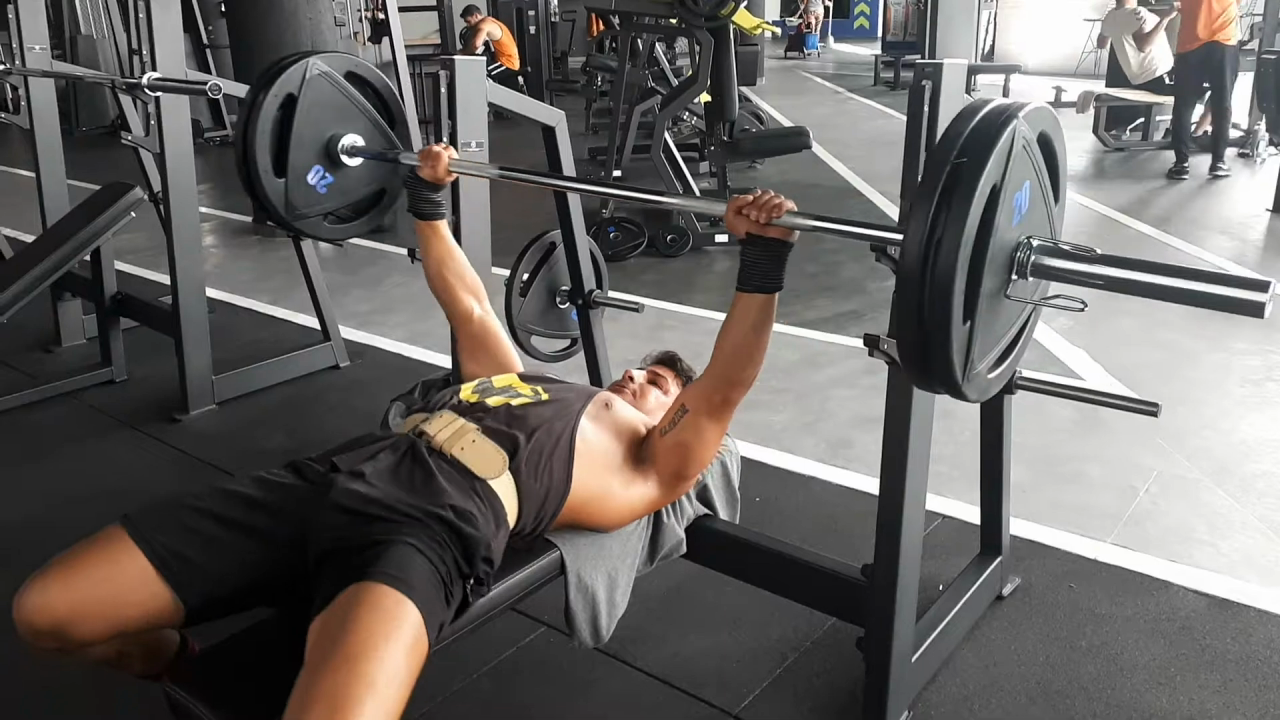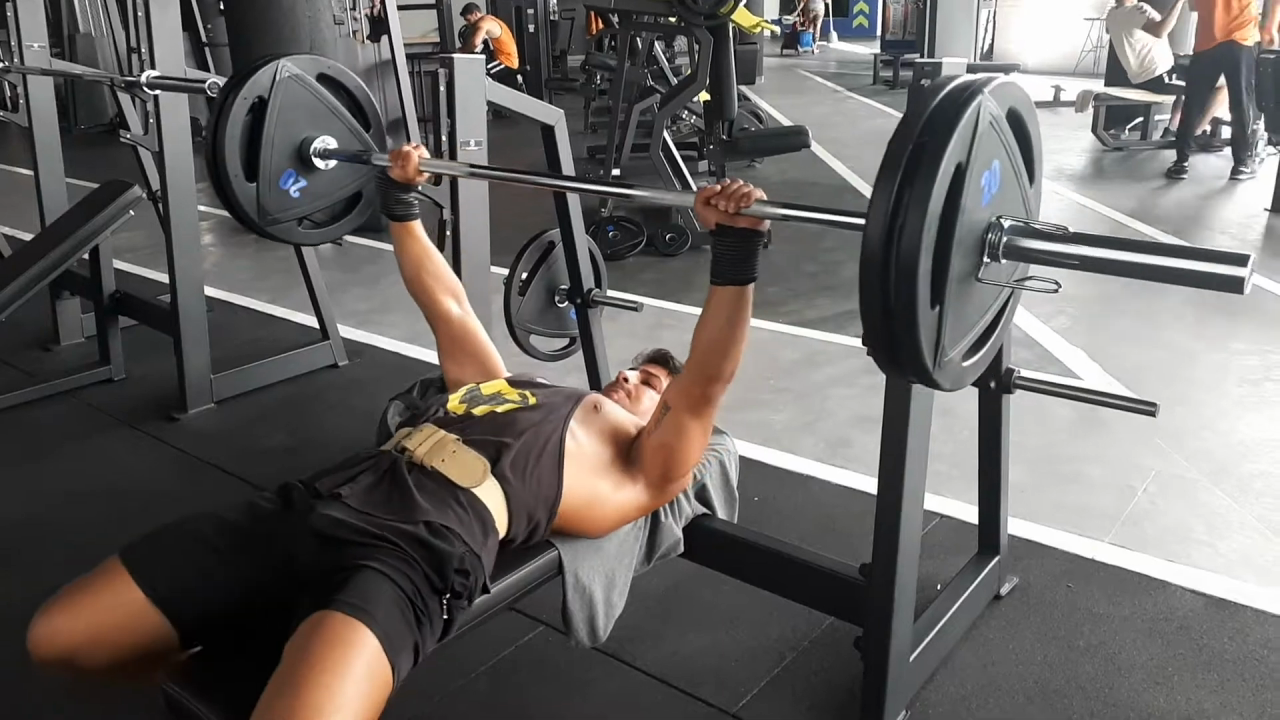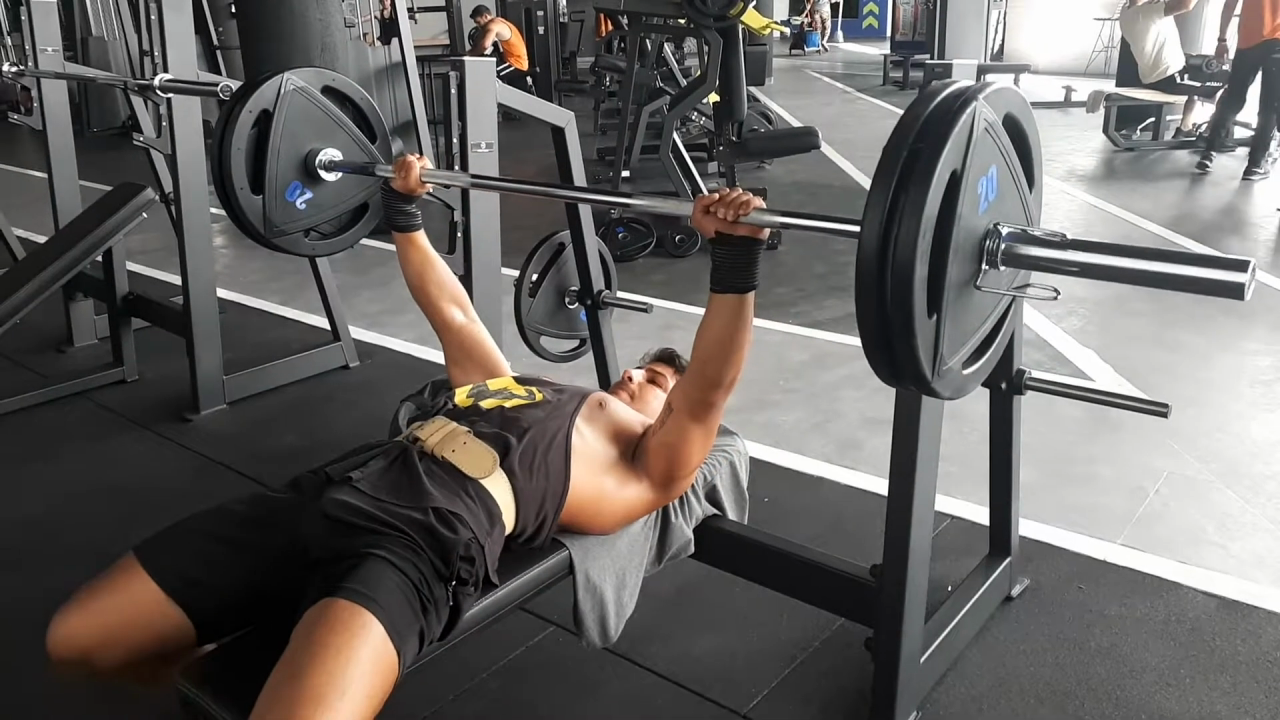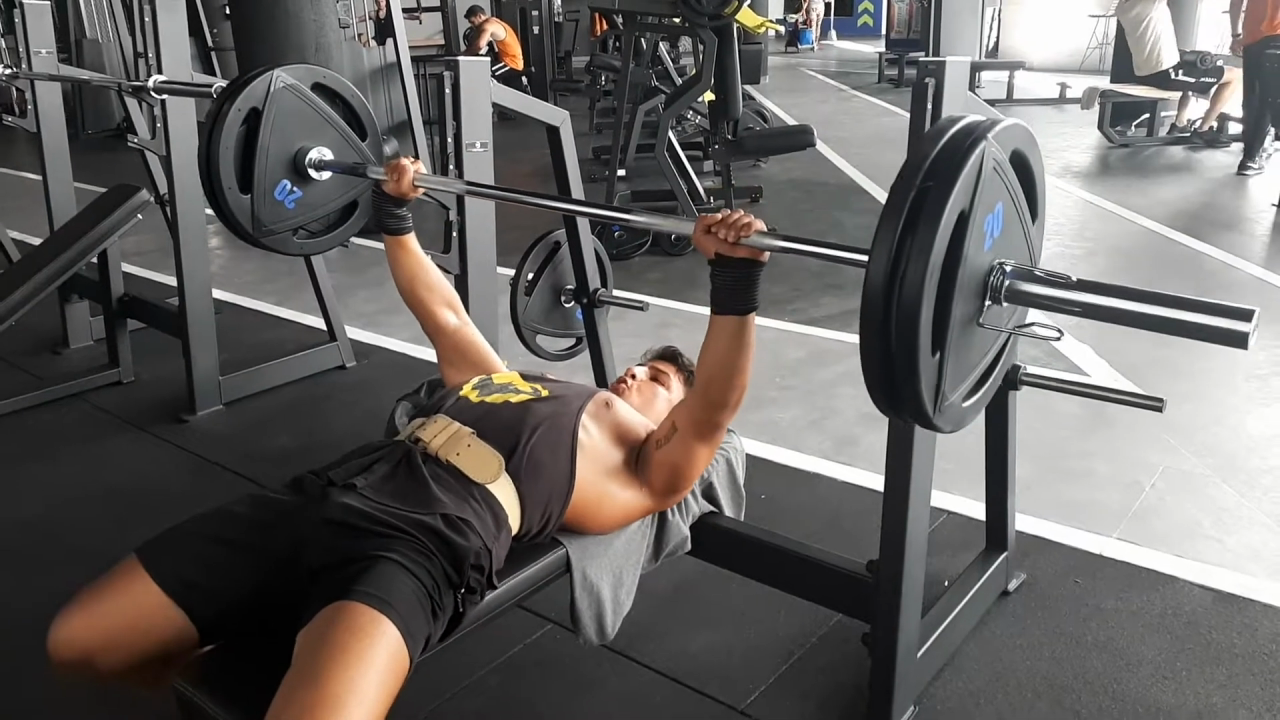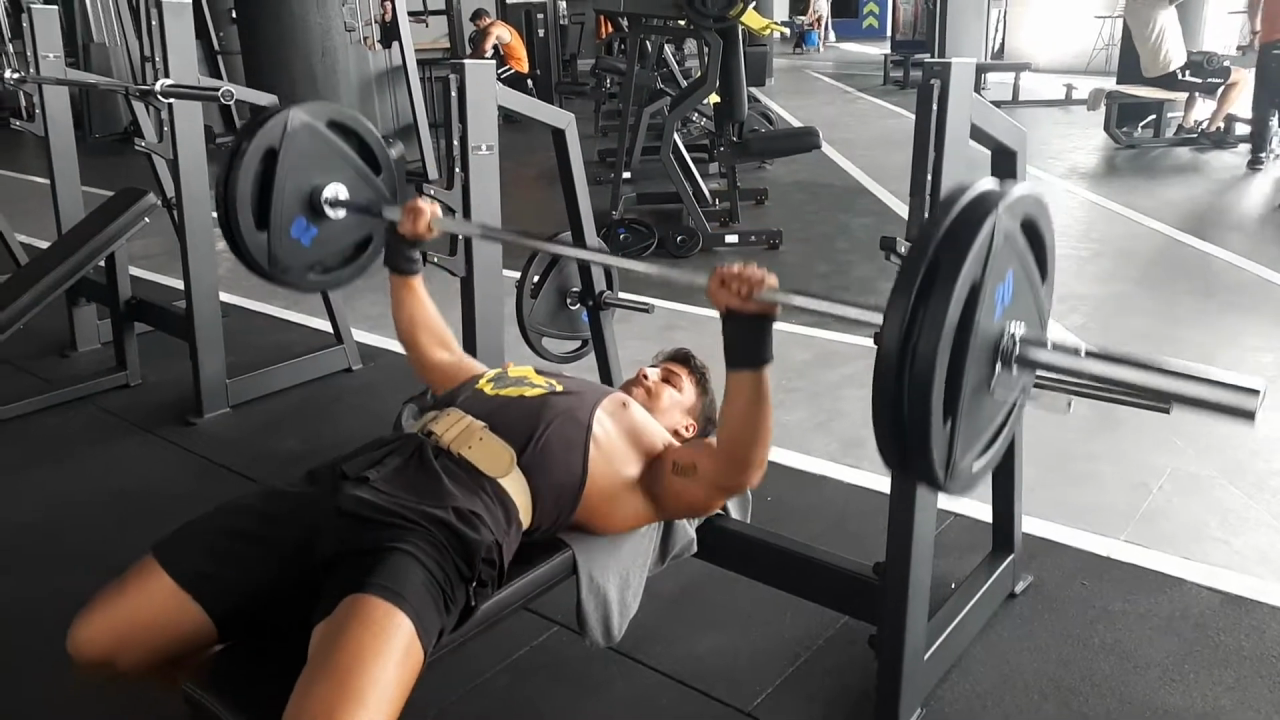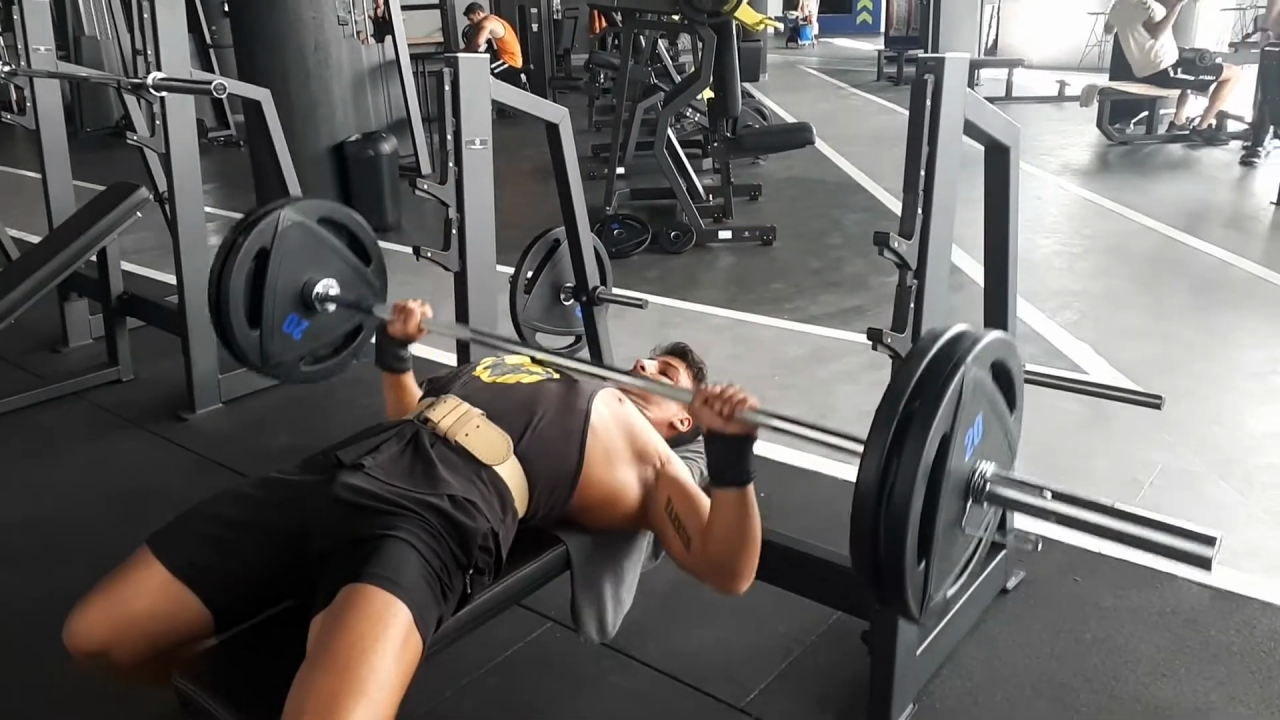
dt=0.5s
person 1, frame 1
left shoulder: (648, 466)
right shoulder: (524, 383)
left elbow: (725, 391)
right elbow: (468, 308)
left wrist: (763, 261)
right wrist: (427, 199)
left hip: (431, 523)
right hip: (332, 478)
right knee: (45, 611)
person 1, frame 2
left shoulder: (638, 468)
right shoulder: (514, 391)
left elbow: (706, 385)
right elbow: (448, 309)
left wrist: (735, 252)
right wrist: (400, 200)
left hip: (420, 546)
right hip: (324, 499)
right knee: (56, 639)
person 1, frame 3
left shoulder: (645, 468)
right shoulder: (515, 386)
left elbow: (709, 392)
right elbow: (451, 313)
left wrist: (734, 259)
right wrist: (402, 209)
left hip: (426, 535)
right hip: (333, 490)
right knee: (76, 640)
person 1, frame 4
left shoulder: (646, 466)
right shoulder: (515, 388)
left elbow: (713, 410)
right elbow: (441, 312)
left wrist: (735, 282)
right wrist: (394, 213)
left hip: (427, 538)
right hip: (333, 493)
right knee: (76, 642)
person 1, frame 5
left shoulder: (652, 461)
right shoulder: (534, 387)
left elbow: (737, 472)
right elbow: (429, 350)
left wrist: (748, 340)
right wrist: (405, 251)
left hip: (436, 531)
right hip: (343, 484)
right knee: (97, 644)
person 1, frame 6
left shoulder: (649, 458)
right shoulder: (542, 383)
left elbow: (729, 568)
left wrist: (732, 453)
right wrist: (394, 349)
left hip: (435, 516)
right hip: (340, 472)
right knee: (95, 636)
